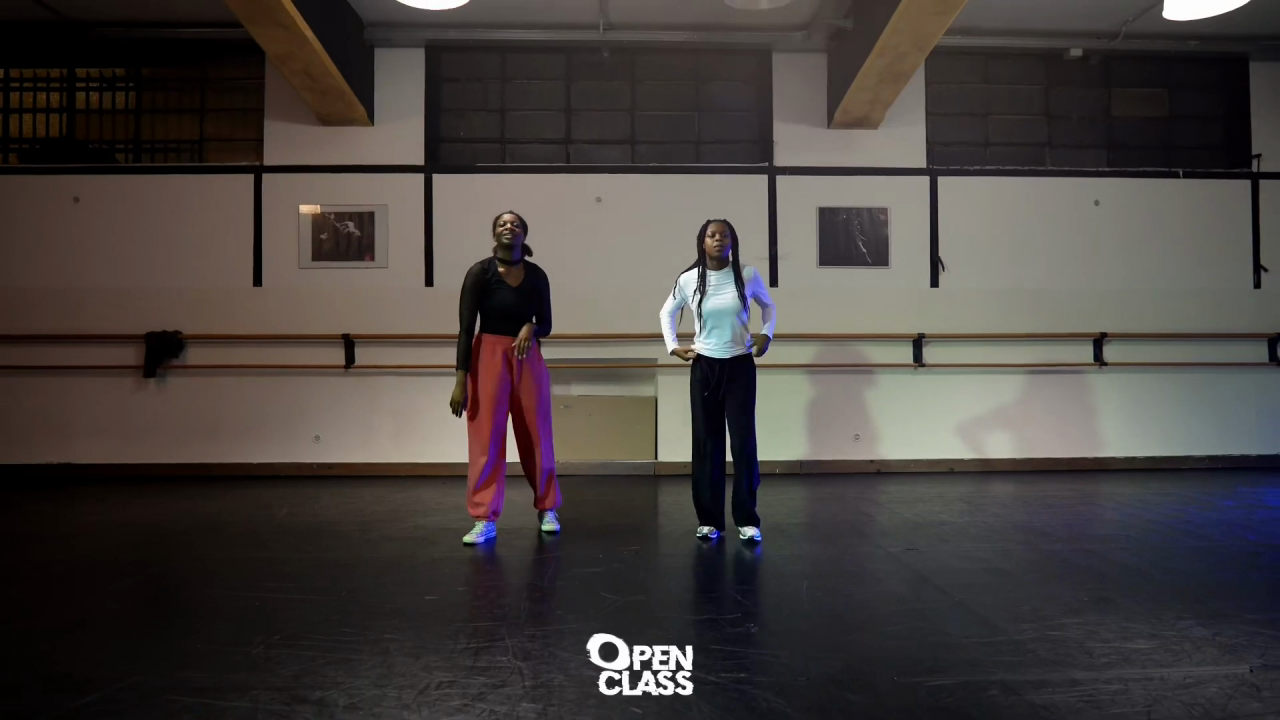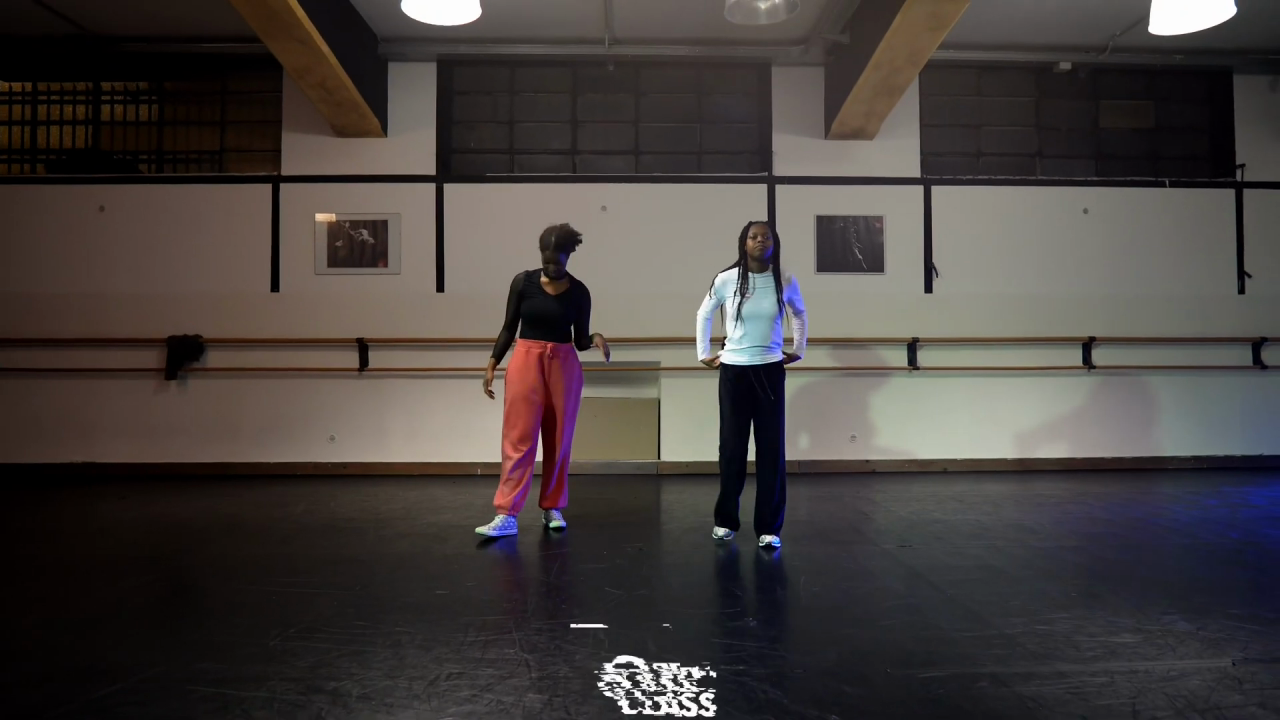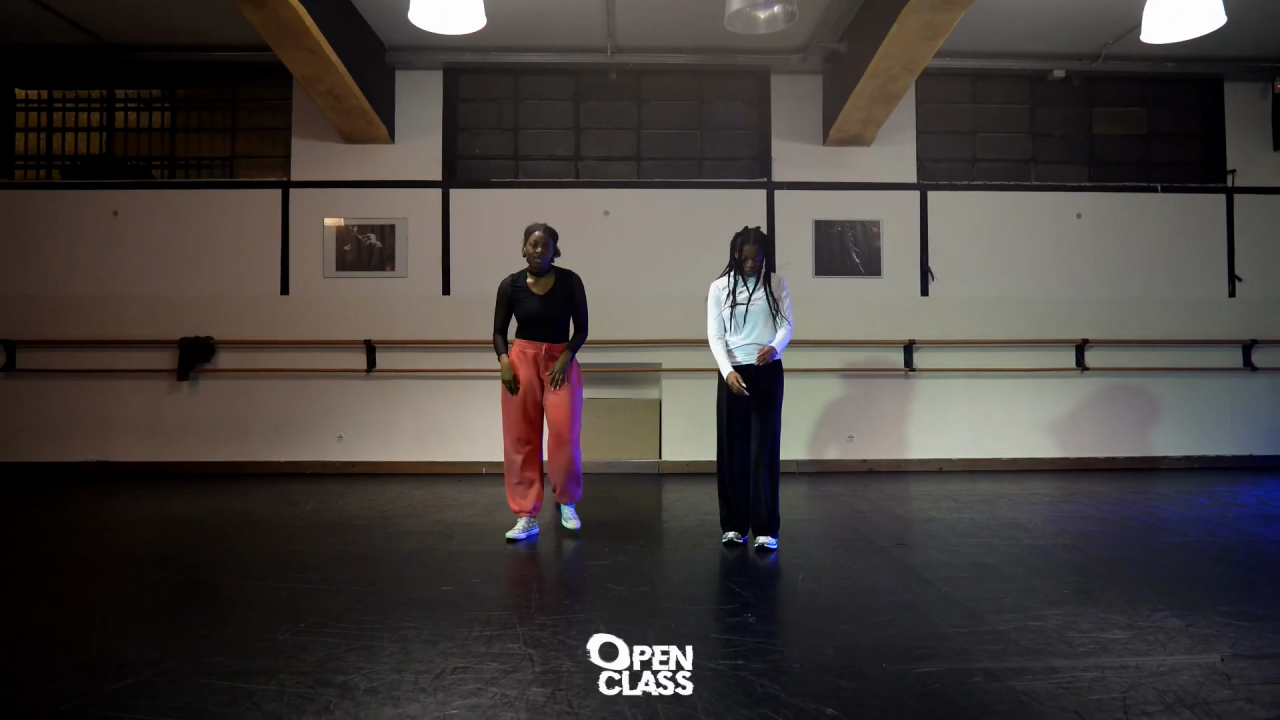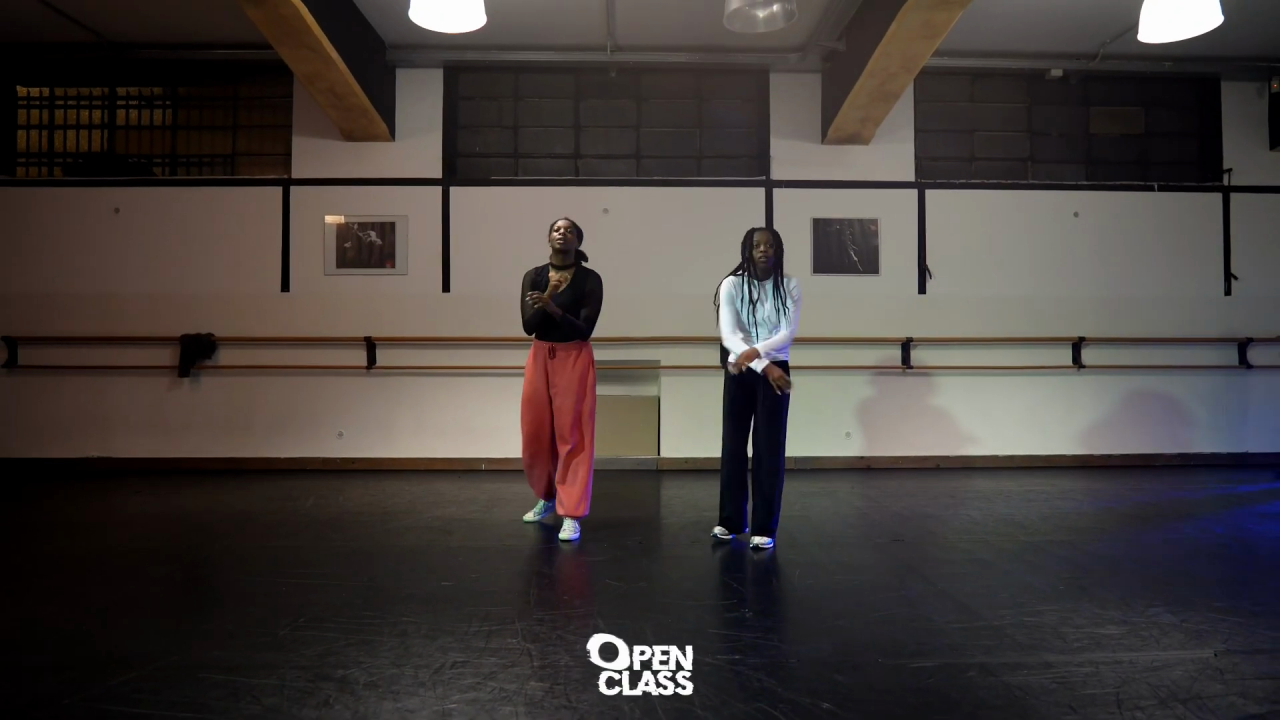
dt=0.7s
person 1, frame 1
left shoulder: (747, 275)
right shoulder: (688, 280)
left elbow: (768, 307)
right elbow: (667, 314)
left wrist: (766, 334)
right wrist: (673, 346)
left hip: (740, 367)
right hip: (704, 368)
left knee: (743, 442)
right knee: (706, 443)
left ankle: (746, 518)
right ankle: (709, 518)
person 1, frame 2
left shoulder: (785, 282)
right shoulder: (726, 280)
left elbow: (800, 314)
right elbow: (703, 316)
left wrist: (798, 350)
right wrist: (704, 354)
left hip: (770, 373)
right hip: (734, 372)
left knee: (771, 449)
right knee: (732, 448)
left ankle: (768, 527)
right ankle: (725, 519)
person 1, frame 3
left shoulder: (777, 284)
right shoulder: (720, 287)
left elbow: (786, 327)
right elbow: (715, 335)
left wrist: (773, 347)
right wrist: (728, 370)
left hip: (768, 373)
right hip: (734, 374)
left knee: (765, 450)
right knee: (732, 451)
left ankle: (766, 529)
right ankle: (734, 524)
person 1, frame 4
left shoulder: (790, 286)
right shoulder: (732, 285)
left elbow: (787, 334)
right elbow: (729, 337)
left wrist: (755, 351)
right wrist: (764, 366)
left hip: (775, 372)
right hip: (739, 371)
left knee: (769, 448)
right knee: (733, 445)
left ankle: (764, 527)
right ankle: (732, 520)
person 2, frame 1
left shoulder: (537, 275)
right shoulder: (479, 273)
left elbow: (547, 325)
right elbow: (466, 329)
left wrist: (531, 329)
right wrist: (461, 379)
left hip: (528, 358)
right hip: (489, 358)
left knee: (537, 436)
right knee: (486, 441)
left ankle: (546, 508)
right ankle: (485, 519)
person 2, frame 2
left shoulder: (579, 291)
right shoulder: (523, 282)
left elbow: (580, 333)
right elbow: (509, 328)
left wrist: (595, 339)
right wrist: (492, 364)
left hip: (564, 364)
right hip: (525, 360)
left knee: (558, 439)
right knee: (519, 438)
left ankle: (552, 507)
right ankle: (506, 515)
person 2, frame 3
left shoulder: (570, 281)
right shoulder: (510, 285)
left elbow: (581, 329)
right elbow: (499, 331)
left wrist: (566, 357)
right wrist: (504, 360)
left hip: (560, 362)
right hip: (522, 361)
left knee: (565, 436)
right knee: (520, 441)
left ankle: (567, 501)
right ankle: (527, 516)
person 2, frame 4
left shoulder: (590, 279)
right shoulder: (533, 277)
left elbow: (585, 329)
right elbow: (527, 325)
left wrist: (554, 306)
right wrist: (549, 294)
left hip: (574, 360)
right hip: (540, 358)
left knee: (573, 437)
right knee: (536, 435)
left ankle: (572, 515)
right ankle: (547, 498)
